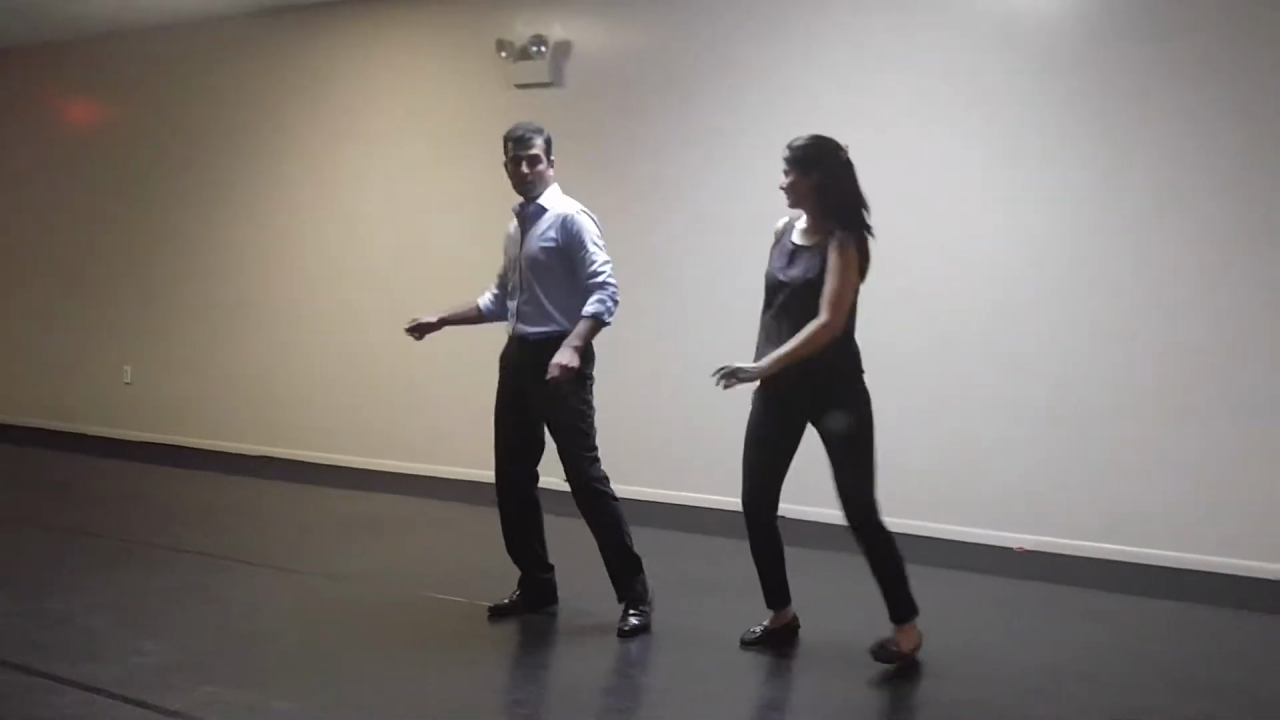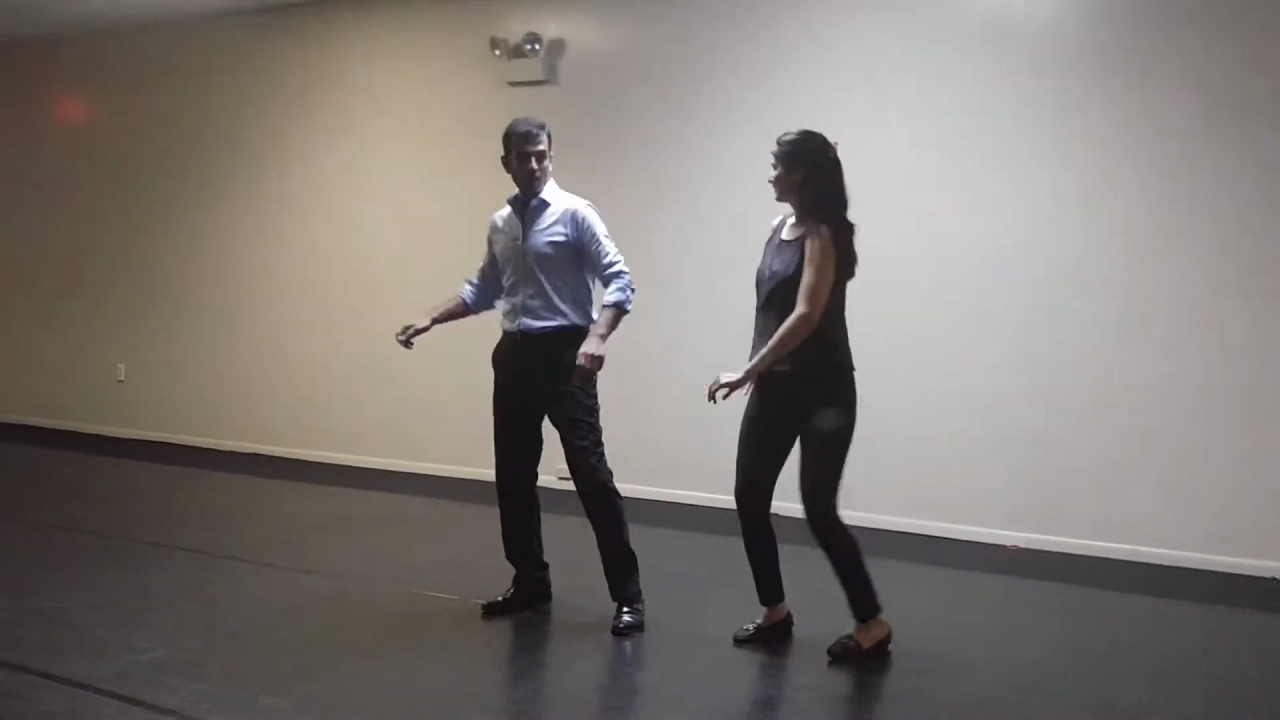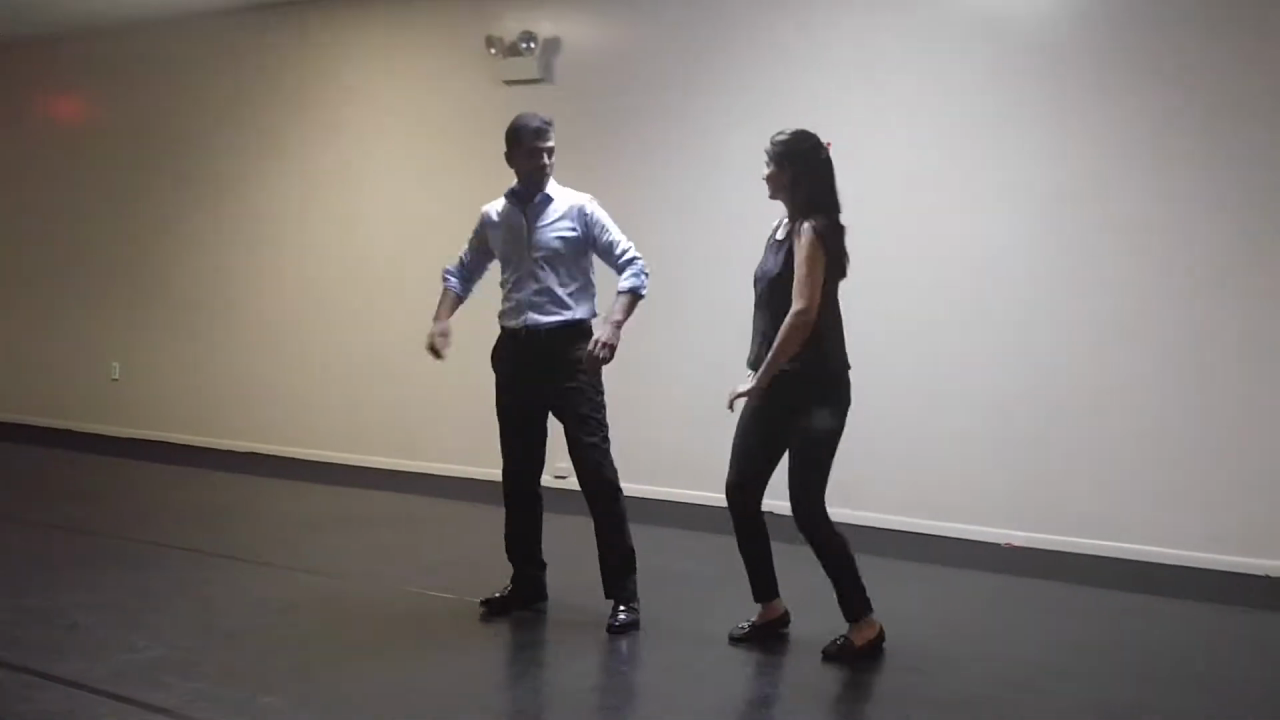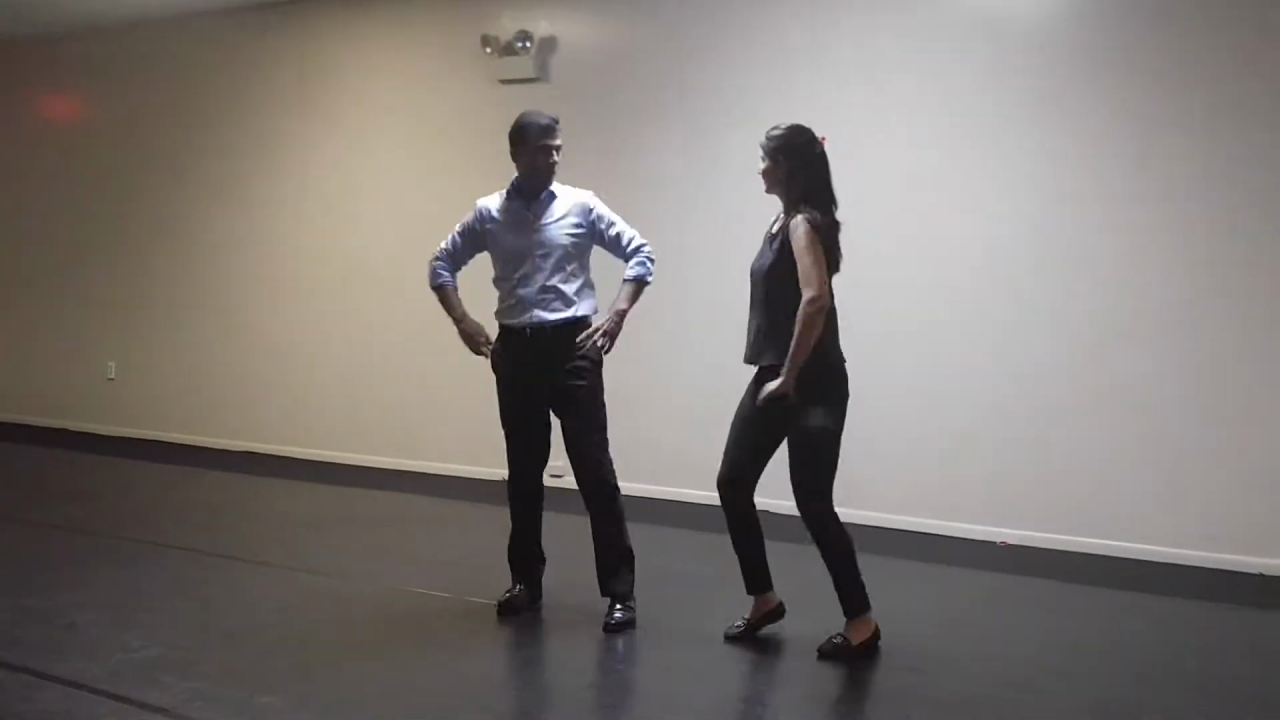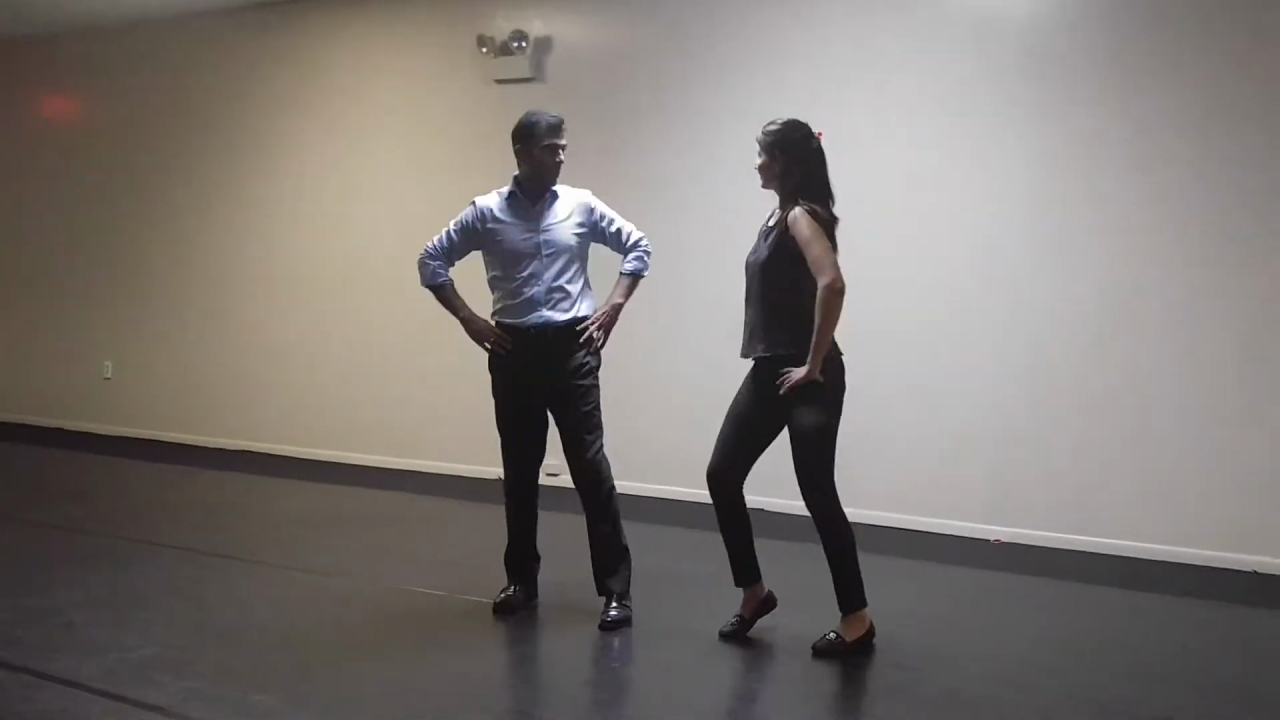
dt=0.1s
person 1, frame 1
left shoulder: (844, 241)
right shoulder: (783, 231)
left elbow: (831, 321)
left wrist: (766, 364)
left hip: (835, 389)
right hip: (777, 388)
left knee: (860, 509)
right knee: (756, 504)
left ankle: (905, 624)
right ankle: (781, 614)
person 1, frame 2
left shoulder: (823, 235)
right shoulder: (781, 228)
left elbow: (807, 315)
left wrist: (748, 372)
left hip: (823, 388)
right hip: (777, 386)
left knee: (819, 509)
right knee: (749, 498)
left ankle: (871, 624)
right ankle: (775, 610)
person 1, frame 3
left shoulder: (812, 231)
right shoulder: (781, 228)
left elbow: (804, 312)
left wrist: (760, 378)
left hip: (818, 388)
right hip: (775, 384)
left knee: (807, 510)
right knee: (740, 494)
left ankle: (863, 624)
right ankle: (771, 608)
person 1, frame 4
left shoulder: (804, 224)
right shoulder: (781, 222)
left elbow: (816, 300)
left wrist: (790, 375)
right wrist: (776, 375)
left hip: (812, 385)
right hip: (774, 379)
left knee: (812, 505)
right knee: (732, 484)
left ankle: (861, 621)
right ankle: (764, 600)
person 1, frame 5
left shoulder: (802, 216)
right shoulder: (778, 216)
left elbow: (832, 283)
left wrist: (816, 363)
right wrist: (788, 361)
left hip: (809, 380)
right hip: (770, 372)
left knee: (819, 496)
right knee: (721, 477)
left ankle: (856, 618)
right ankle: (754, 592)
person 2, frame 1
left shoulder: (571, 217)
right shoulder: (516, 224)
left elbow: (604, 290)
left wrist: (574, 346)
right wrist: (441, 320)
left hip: (559, 361)
right hip: (518, 359)
left knee: (585, 475)
right knee: (512, 478)
left ankle: (634, 595)
right ankle: (536, 583)
person 2, frame 2
left shoulder: (575, 213)
right shoulder: (501, 222)
left elbow: (618, 279)
right elbow: (482, 288)
left wrist: (599, 335)
right wrist: (431, 321)
left hip: (563, 353)
right hip: (514, 354)
left knee: (590, 473)
right knee: (513, 475)
left ankle: (627, 595)
right ankle: (530, 581)
person 2, frame 3
left shoulder: (580, 209)
right shoulder: (493, 218)
left elbow: (631, 265)
right elbow: (461, 273)
left wrist: (612, 322)
right wrist: (442, 320)
left hip: (570, 349)
right hip: (514, 351)
left knee: (595, 470)
right knee: (518, 472)
left ankle: (624, 594)
right ankle: (527, 581)
person 2, frame 4
left shoulder: (581, 206)
right shoulder: (488, 213)
left elbow: (639, 253)
right elbow: (442, 264)
left wrist: (618, 312)
right wrist: (463, 320)
left hip: (573, 348)
right hip: (516, 350)
left knee: (594, 470)
right knee: (523, 471)
left ankle: (619, 591)
right ankle: (526, 579)
person 2, frame 5
left shoulder: (582, 206)
right shoulder: (486, 212)
left elbow: (637, 246)
right elbow: (432, 260)
left wrist: (614, 305)
right wrist: (470, 319)
left hip: (572, 347)
right hip: (514, 350)
left knee: (590, 468)
right knee: (519, 471)
left ankle: (615, 589)
right ankle: (522, 579)
